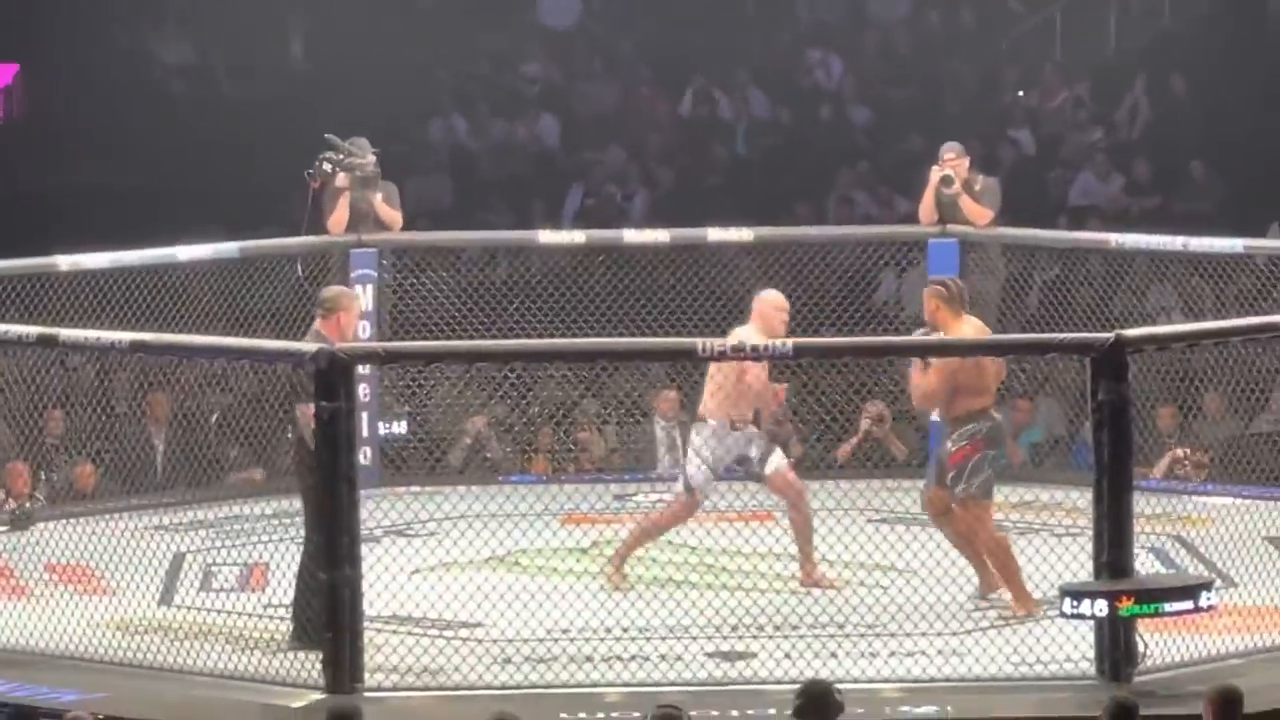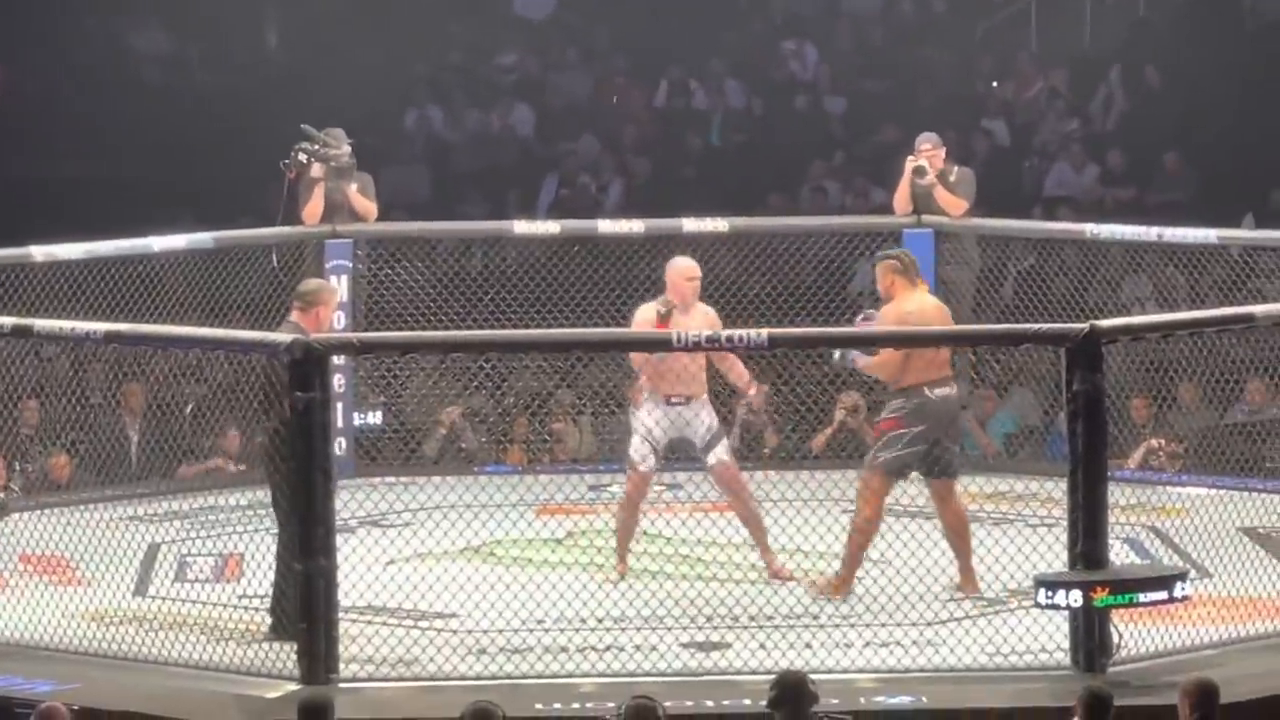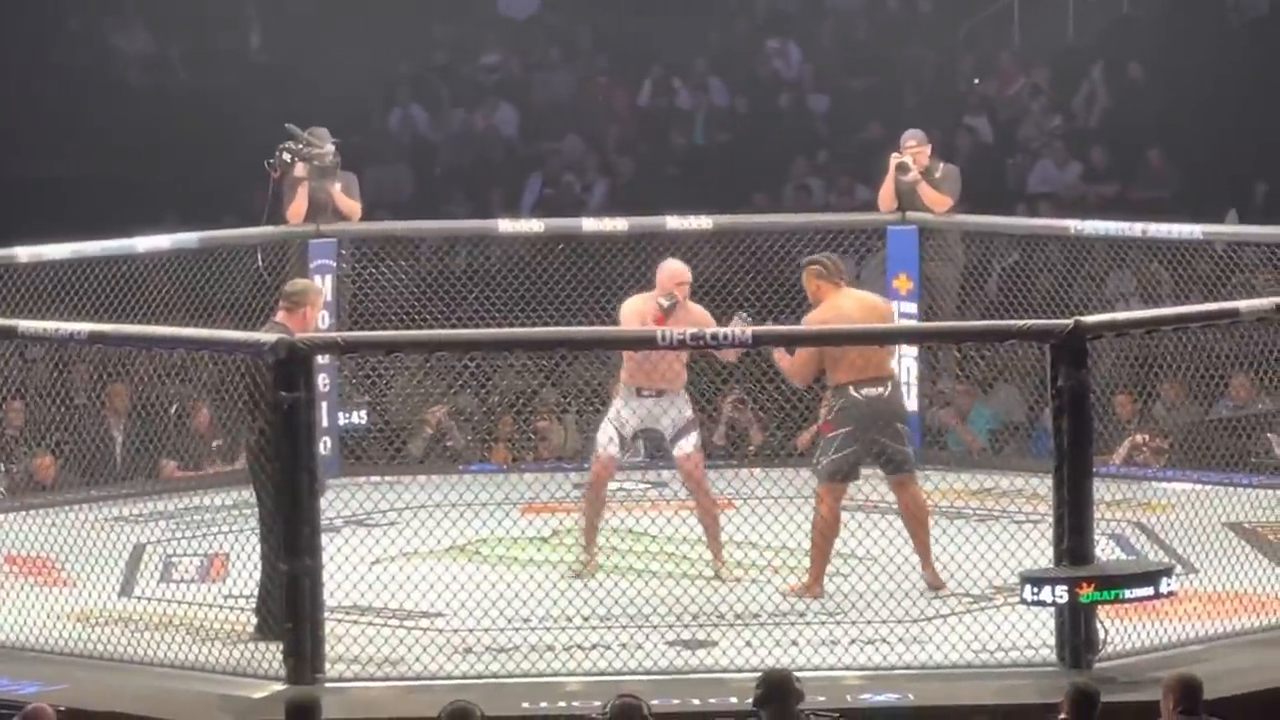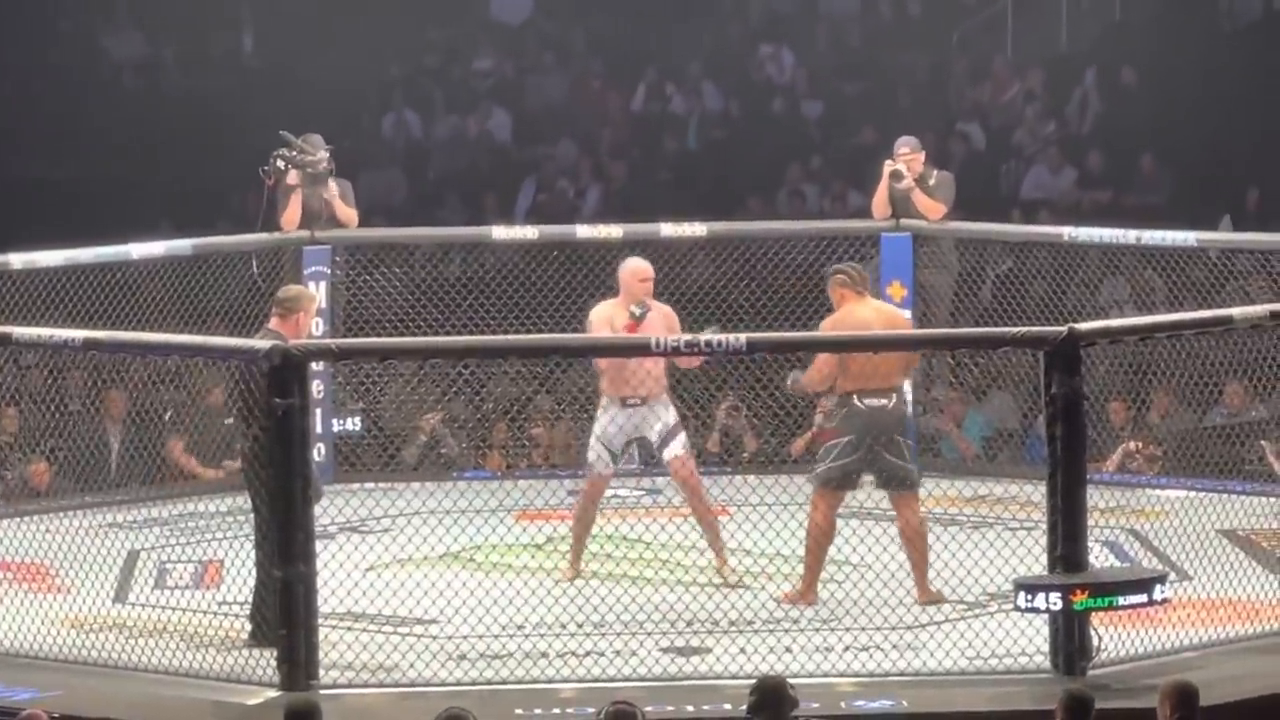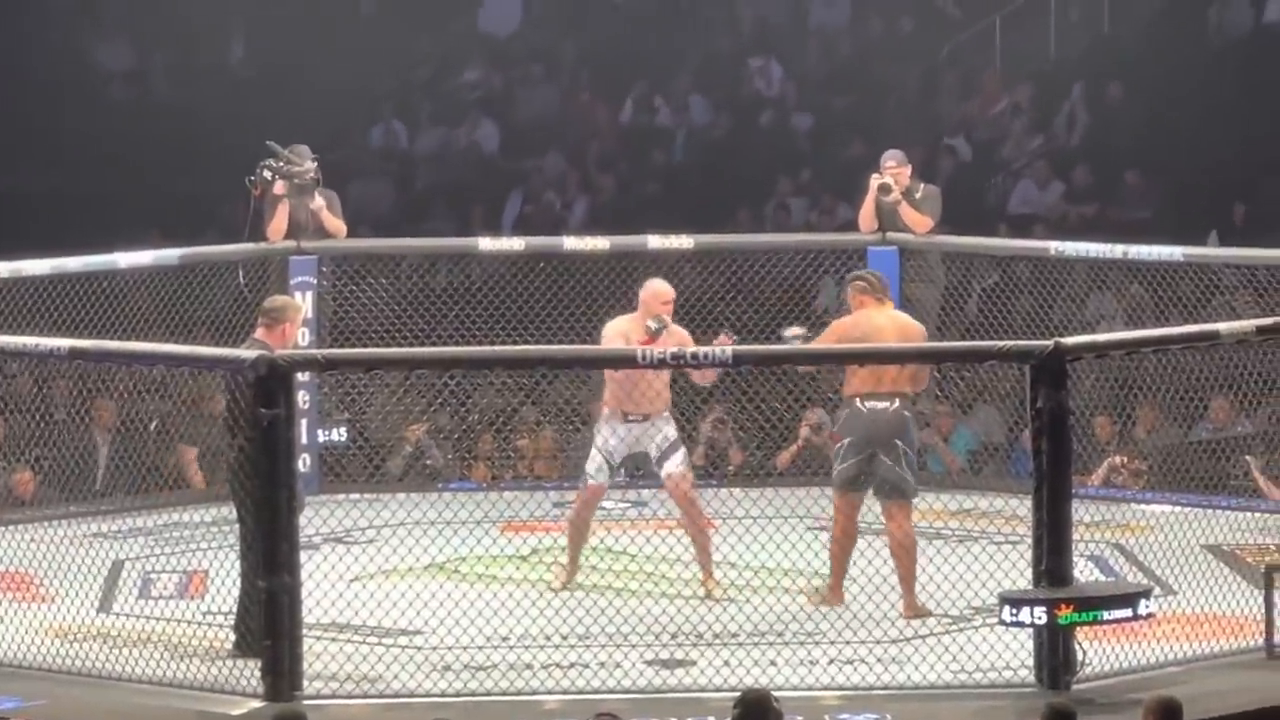
dt=0.4s
person 1, frame 1
left shoulder: (325, 350)
right elbow: (308, 413)
right hip: (320, 461)
left knee: (323, 540)
right knee: (325, 541)
left ankle: (310, 623)
right ankle: (310, 628)
person 1, frame 2
left shoulder: (285, 339)
left hip: (281, 449)
right hip: (292, 453)
left knee: (293, 533)
right knee: (299, 535)
left ankle: (288, 613)
right ankle: (287, 620)
person 1, frame 3
left shoulder: (265, 338)
left hip: (264, 449)
right hip: (278, 454)
left knee: (276, 534)
right knee: (284, 537)
left ankle: (274, 614)
right ankle: (272, 621)
person 1, frame 4
left shoulder: (258, 346)
left hip: (258, 457)
right hip: (273, 461)
left knee: (271, 542)
right knee: (279, 544)
left ankle: (269, 621)
right ankle: (267, 627)
person 1, frame 5
left shoulder: (244, 356)
left hip: (244, 468)
left knee: (256, 552)
right knee: (263, 555)
left ankle: (253, 632)
right ankle: (251, 638)
person 2, frame 1
right shoulder: (974, 328)
left elbow: (923, 401)
right elbow: (996, 372)
left wrist: (916, 360)
left hip: (972, 433)
right hip: (980, 426)
left knee: (977, 520)
right knee: (934, 503)
left ankle: (1023, 599)
right ankle: (988, 577)
person 2, frame 2
left shoulder: (896, 312)
right shoulder: (939, 307)
left elbow: (887, 368)
left wrist: (852, 358)
left hip: (912, 407)
right hip: (945, 401)
left knee: (871, 492)
right knee: (945, 495)
left ankle: (842, 580)
right ankle: (968, 578)
person 2, frame 3
left shoulder: (818, 319)
right shoulder: (880, 304)
left elbow: (799, 377)
left wrist: (775, 346)
left hip: (849, 405)
right hip: (887, 398)
left knee: (828, 495)
right knee: (906, 484)
left ankle: (814, 582)
right ankle: (928, 567)
person 2, frame 4
left shoulder: (835, 323)
right shoulder: (899, 318)
left elbow: (822, 377)
right elbow: (910, 368)
left wrist: (801, 382)
left hip: (854, 414)
right hip: (893, 411)
left knee: (824, 501)
right knee: (907, 504)
left ankle: (807, 588)
right ankle: (923, 586)
person 2, frame 5
left shoulder: (849, 326)
right shoulder: (915, 328)
right elbow: (922, 380)
left hip: (857, 417)
right hip: (899, 417)
left knee: (846, 507)
right knee: (900, 513)
left ankle: (835, 589)
right ankle: (909, 599)
person 3, frame 1
left shoulder: (749, 340)
right shoulder: (751, 341)
right elbow: (754, 395)
left wrist: (774, 395)
right wrist: (773, 413)
left hip: (746, 431)
right hip: (713, 432)
left knee: (795, 492)
right knee: (683, 510)
left ankle: (808, 570)
right ankle: (618, 560)
person 3, frame 2
left shoulder: (707, 315)
right shoulder: (647, 314)
left elbow: (724, 359)
right elbow: (639, 363)
left wrist: (750, 387)
right wrist: (660, 326)
left hip: (698, 408)
right hip: (656, 409)
left knee: (733, 484)
right knee: (635, 490)
left ankle: (769, 559)
right ankle: (622, 562)
person 3, frame 3
left shoulder: (696, 314)
right shoulder: (634, 307)
left elbow: (728, 353)
right elbow: (632, 355)
right wrist: (659, 320)
left hip: (672, 401)
right hip: (631, 399)
left knee: (696, 478)
right knee: (598, 475)
left ankle: (718, 559)
right ankle: (588, 551)
person 3, frame 4
left shoulder: (664, 313)
right shoulder: (602, 313)
left elbow: (684, 359)
right elbow: (603, 362)
right wrist: (631, 328)
left hip: (657, 407)
right hip: (616, 410)
left knee: (690, 482)
right knee: (593, 490)
left ankle: (721, 560)
right ankle: (574, 561)
person 3, frame 5
left shoulder: (677, 335)
right shoulder: (617, 329)
left elbow: (704, 378)
right elbow: (618, 375)
right wrist: (646, 341)
left hip: (657, 423)
right hip: (617, 424)
left knee: (687, 498)
right knee: (587, 500)
left ankle: (708, 577)
right ankle: (571, 565)
